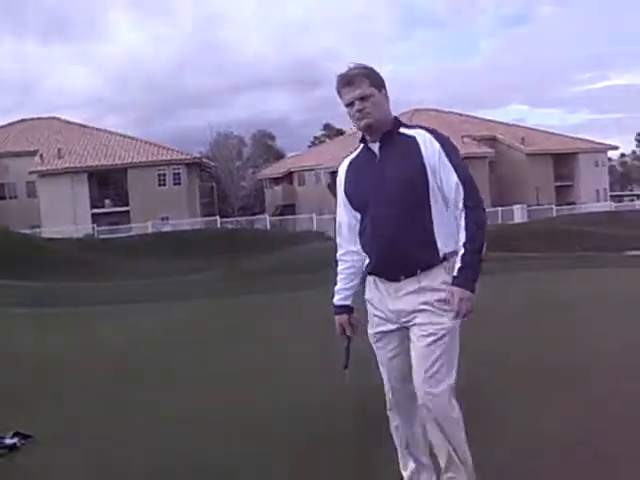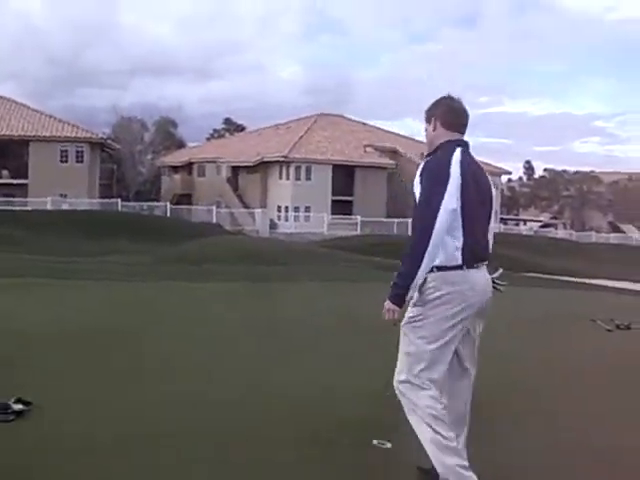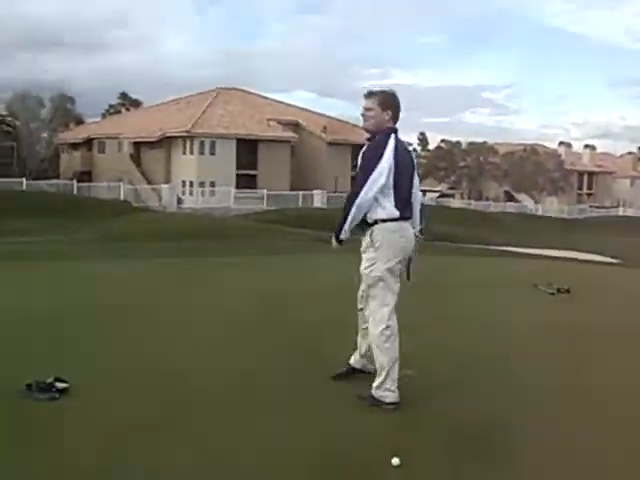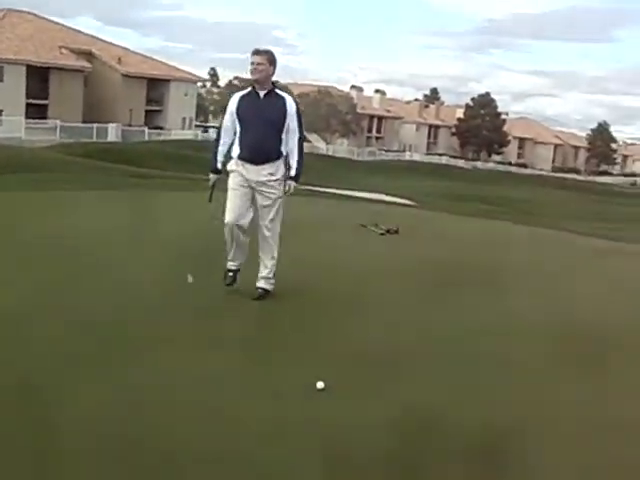
dt=1s
person 1, frame 1
left shoulder: (428, 144)
right shoulder: (349, 169)
left elbow: (471, 207)
right elbow: (349, 240)
left wrist: (466, 278)
right wrist: (343, 300)
left hip: (434, 287)
right hip: (381, 294)
left knee: (435, 394)
right knee: (398, 397)
person 1, frame 2
left shoulder: (438, 164)
right shoulder: (478, 170)
left elbow: (427, 232)
left wrist: (397, 293)
left hip: (445, 285)
right hip: (478, 282)
left knee: (414, 382)
right knee: (456, 378)
person 1, frame 3
left shoulder: (379, 148)
right shoulder: (402, 150)
left elbow: (361, 195)
right elbow: (414, 196)
left wrist: (340, 233)
right wrist: (414, 234)
left hip: (384, 234)
right hip: (399, 231)
left knee: (380, 312)
right knee: (367, 303)
left ankle: (386, 391)
right ankle: (363, 361)
person 1, frame 4
left shoulder: (286, 102)
right shoulder: (238, 100)
left elbow: (295, 139)
right elbow: (225, 134)
left wrist: (294, 175)
right wrist: (215, 167)
left hip: (272, 171)
right hip: (240, 169)
left knee: (268, 229)
right knee: (233, 221)
left ankle: (266, 281)
right ankle: (234, 263)
